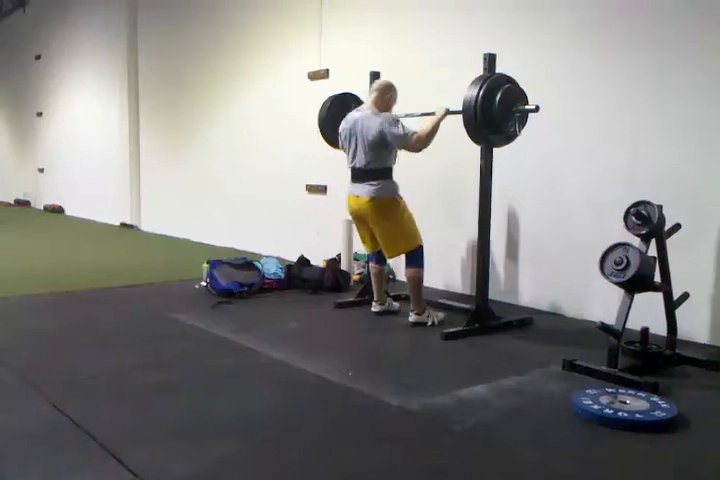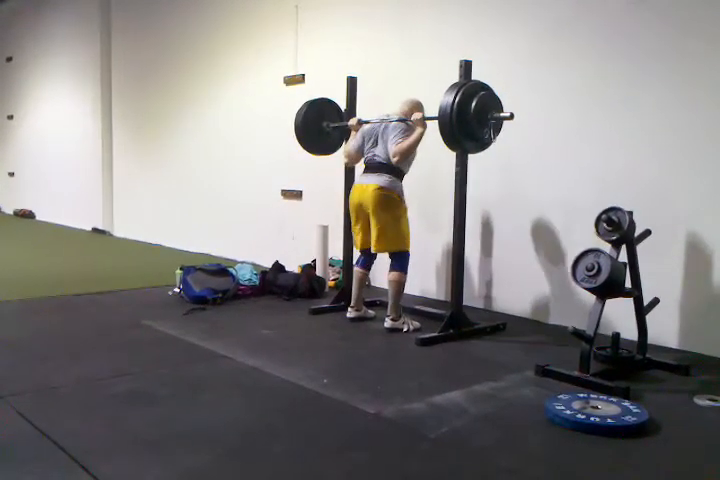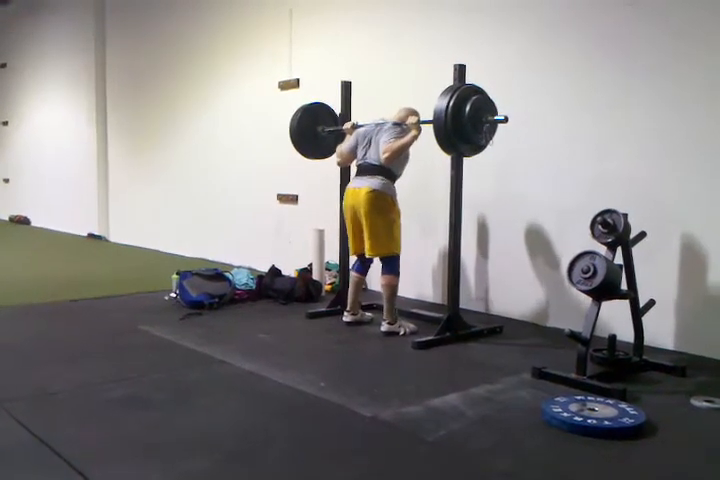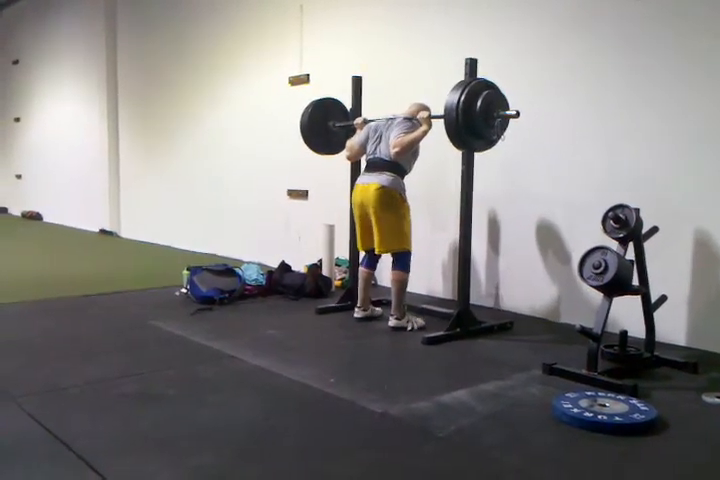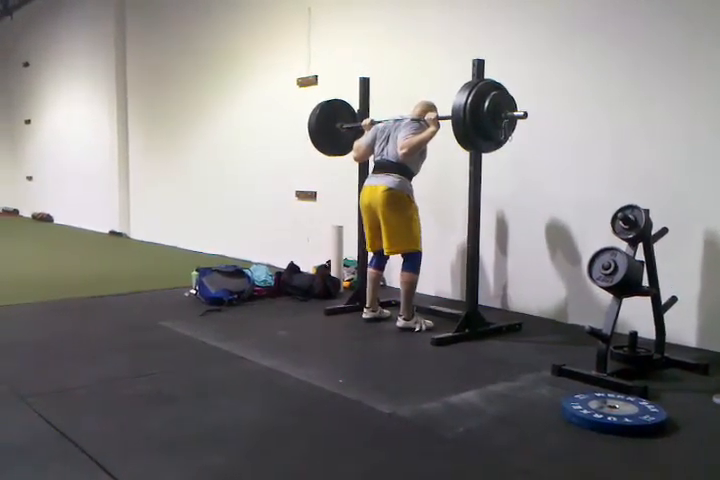
dt=1s
person 1, frame 1
left shoulder: (347, 121)
right shoulder: (383, 122)
right elbow: (417, 143)
right wrist: (439, 118)
left hip: (354, 198)
right hip: (379, 197)
left knee: (376, 250)
right knee: (413, 250)
left ankle: (380, 301)
right ankle: (419, 311)
person 1, frame 2
left shoulder: (371, 126)
right shoulder: (402, 127)
left elbow: (349, 159)
right elbow: (397, 157)
left wrist: (355, 131)
right wrist: (420, 130)
left hip: (359, 190)
right hip: (383, 191)
left knee: (366, 252)
right knee: (399, 255)
left ankle: (355, 307)
right ankle: (394, 318)
person 1, frame 3
left shoulder: (365, 130)
right shoulder: (396, 130)
left elbow: (341, 159)
right elbow: (387, 155)
left wrist: (349, 135)
right wrist: (414, 134)
left hip: (352, 193)
right hip: (376, 194)
left knee: (363, 256)
right knee: (390, 258)
left ankle: (352, 311)
right ankle: (390, 321)
person 1, frame 4
left shoulder: (375, 125)
right shoulder: (406, 125)
left elbow: (350, 154)
right elbow: (397, 149)
left wrist: (359, 130)
right wrist: (425, 128)
left hip: (361, 189)
right hip: (385, 190)
left knee: (371, 251)
right knee: (401, 254)
left ankle: (362, 307)
right ankle: (398, 316)
person 1, frame 5
left shoulder: (382, 127)
right shoulder: (413, 127)
left elbow: (358, 155)
right elbow: (404, 150)
left wrist: (366, 131)
right wrist: (432, 130)
left hip: (369, 191)
right hip: (393, 192)
left knee: (379, 252)
right knee: (412, 255)
left ankle: (371, 308)
right ankle: (407, 317)
